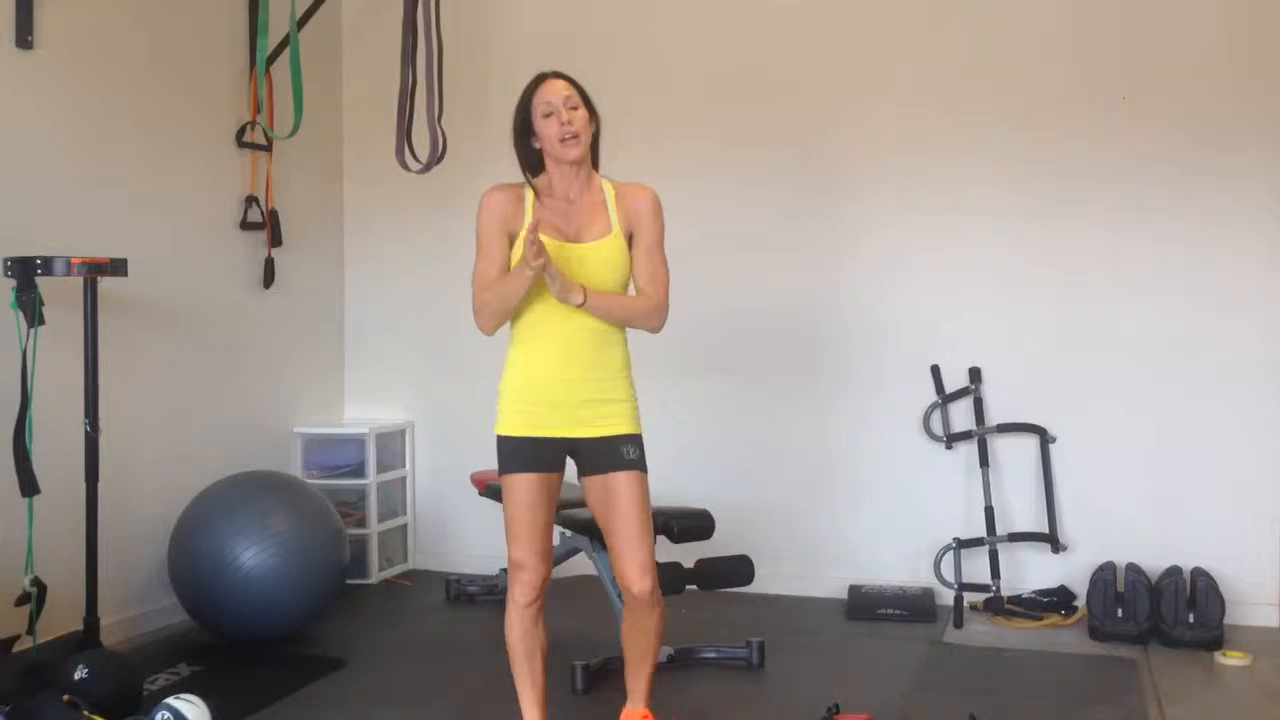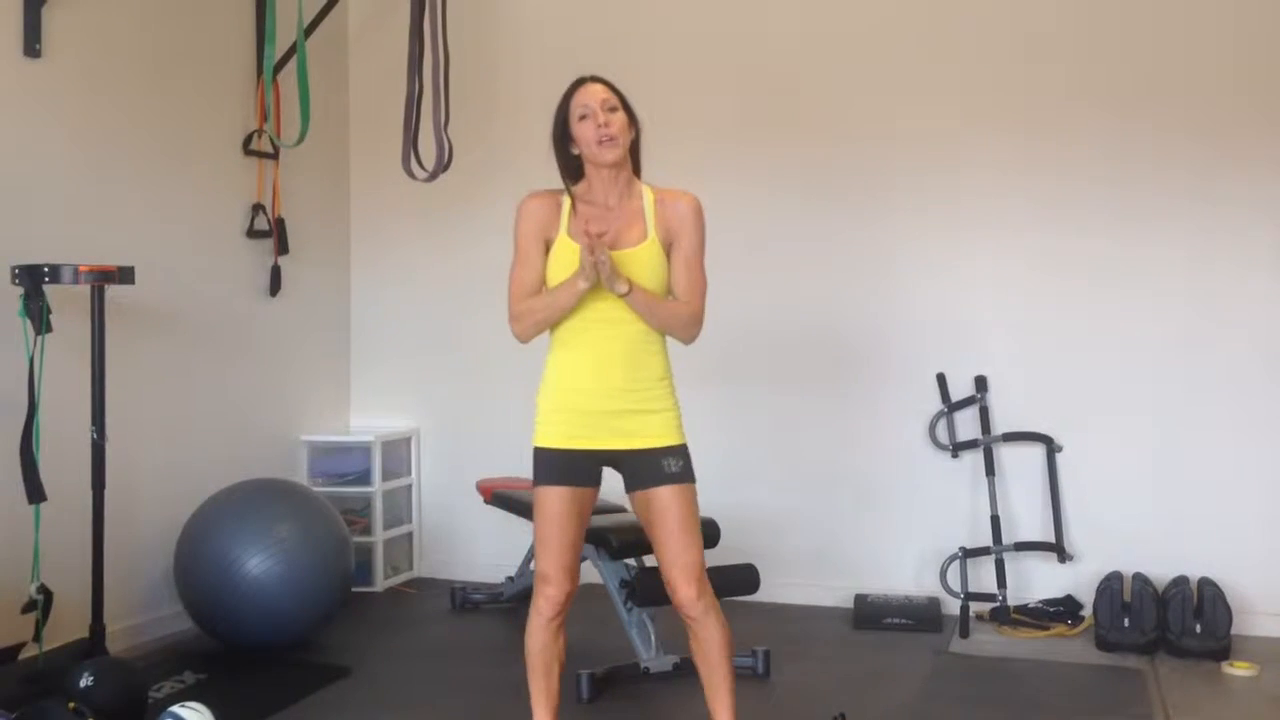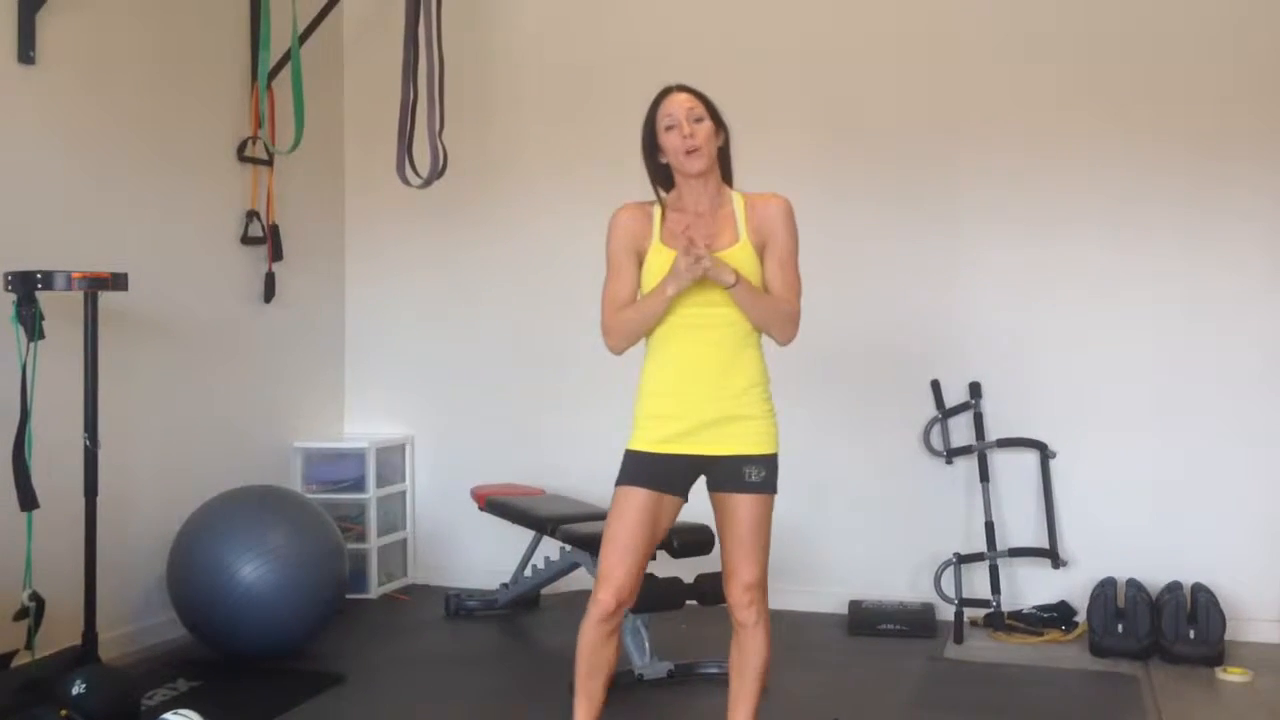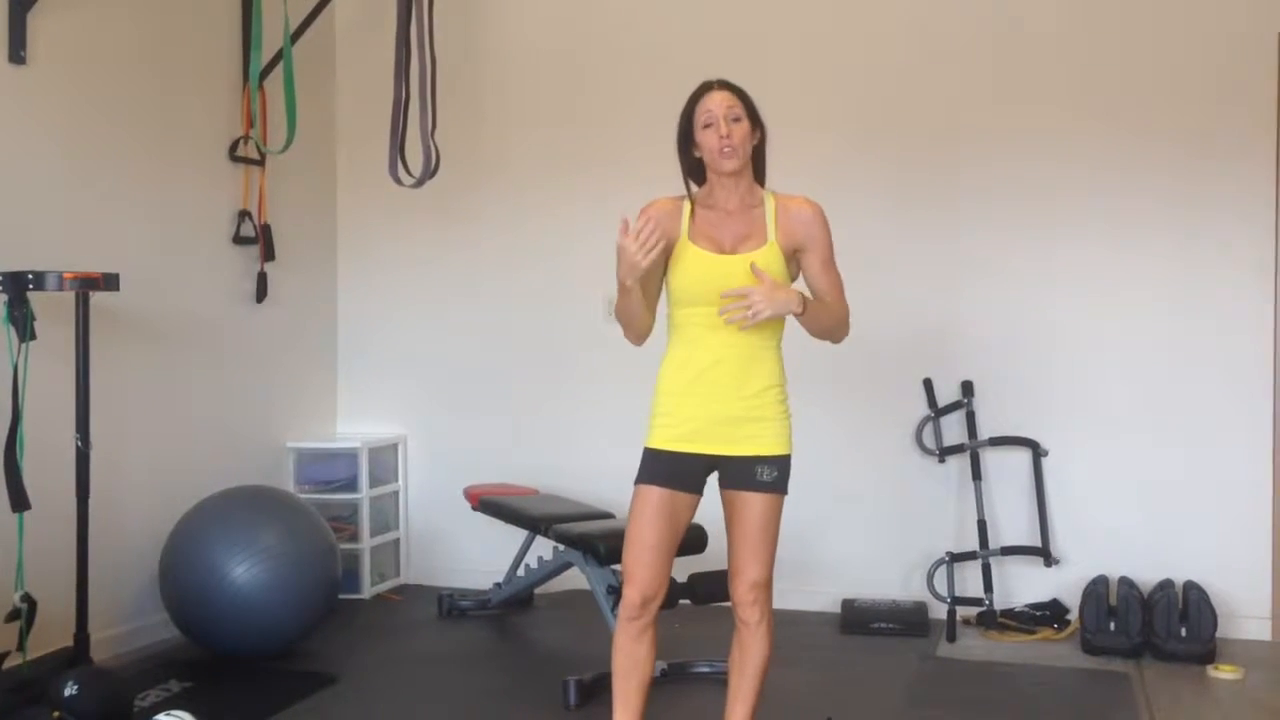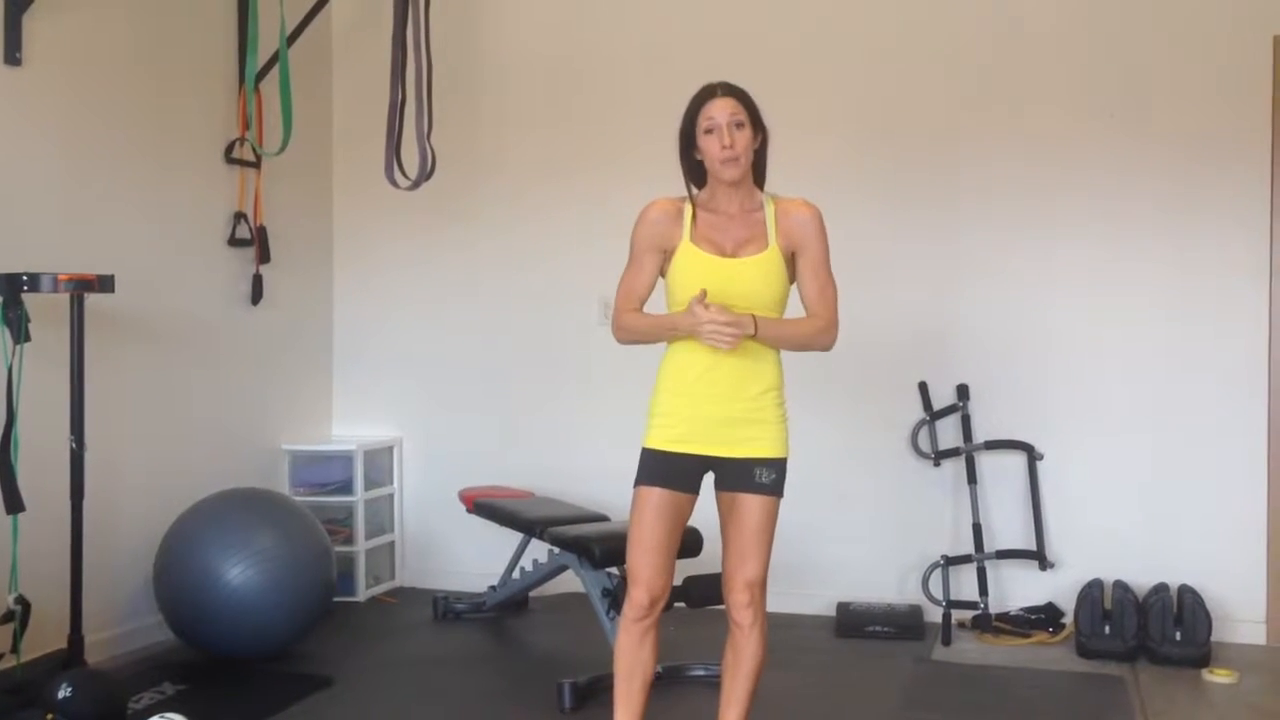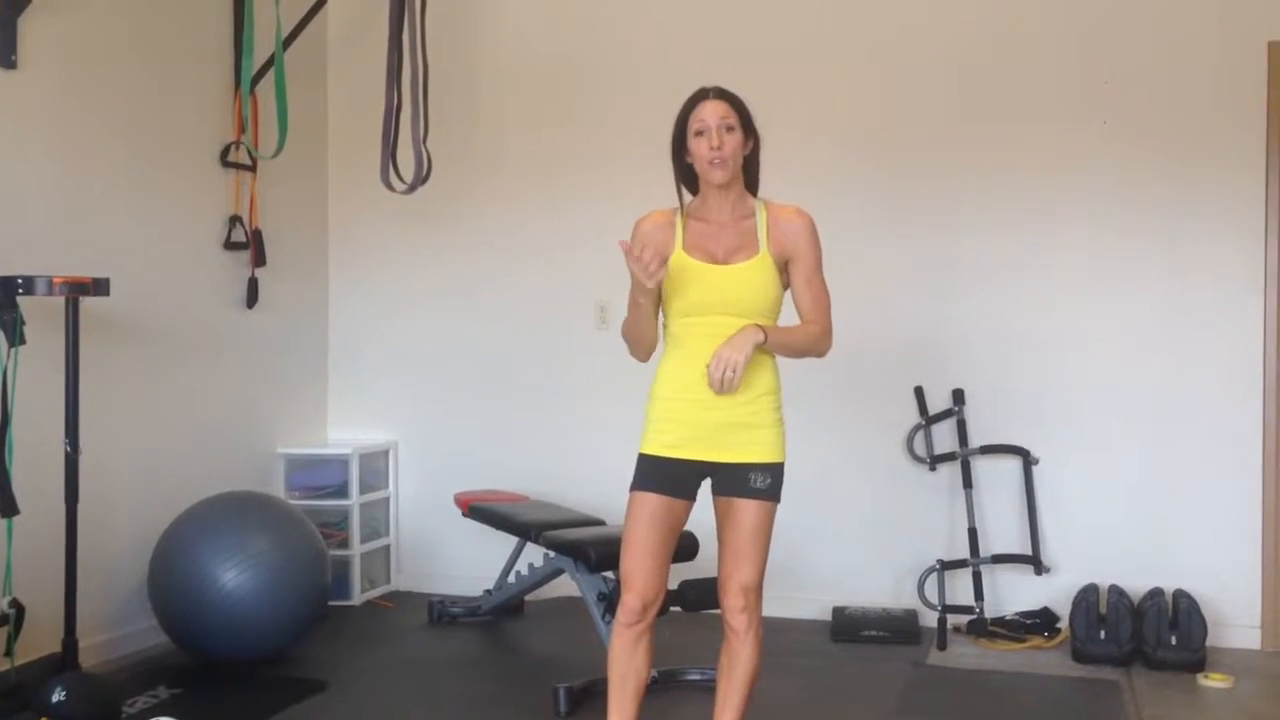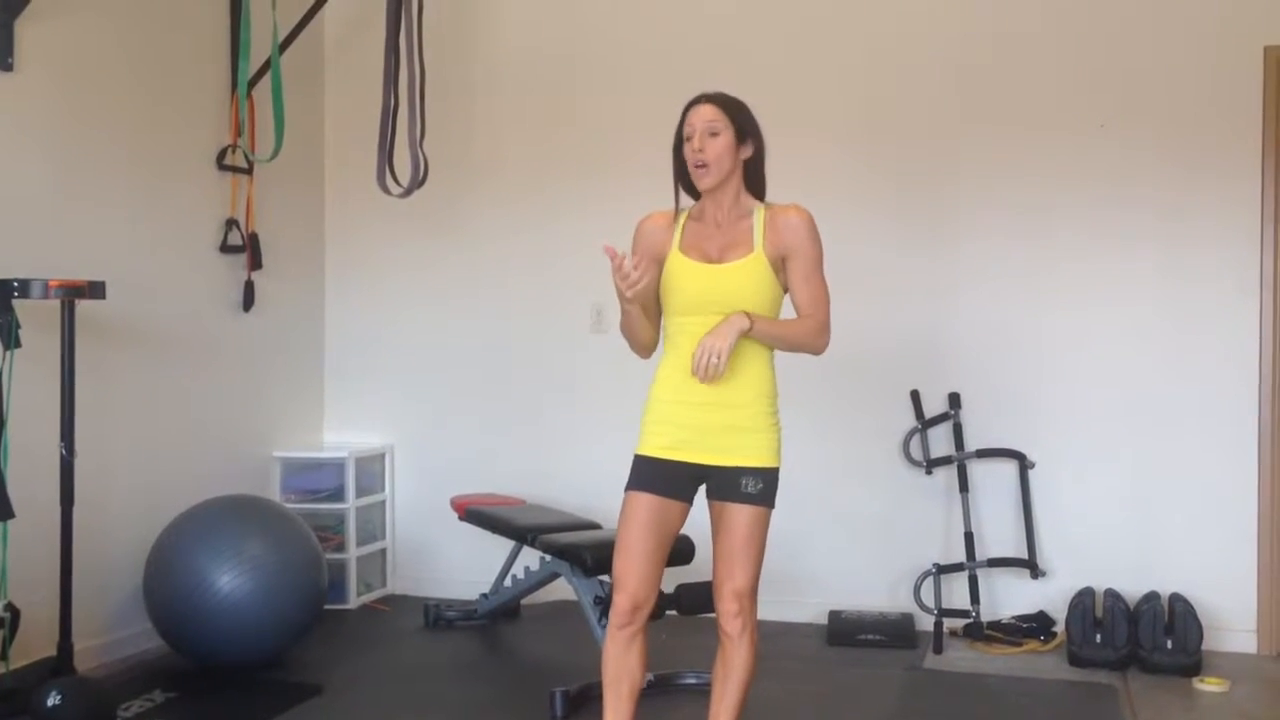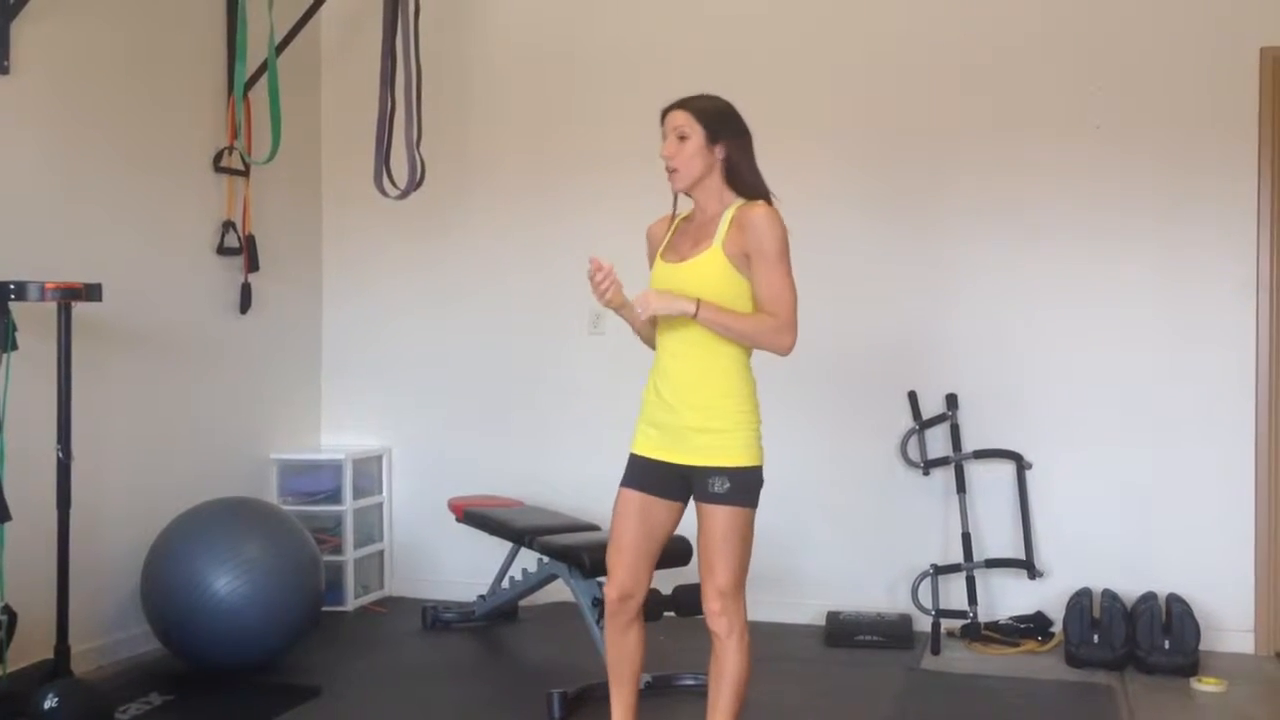
dt=0.5s
person 1, frame 1
left shoulder: (635, 202)
right shoulder: (505, 204)
left elbow: (654, 311)
right elbow: (487, 316)
left wrist: (573, 290)
right wrist: (528, 269)
left hip: (609, 413)
right hip: (530, 412)
left knee: (640, 583)
right knee: (527, 578)
person 1, frame 2
left shoulder: (676, 209)
right shoulder: (541, 211)
left elbow: (689, 322)
right elbow: (522, 322)
left wrist: (621, 281)
right wrist: (583, 279)
left hip: (651, 423)
right hip: (568, 423)
left knee: (691, 591)
right knee: (553, 592)
person 1, frame 3
left shoulder: (768, 213)
right shoulder: (634, 223)
left elbow: (786, 325)
right elbow: (615, 335)
left wrist: (724, 272)
right wrist: (676, 281)
left hip: (742, 429)
right hip: (661, 430)
left knee: (746, 599)
right knee: (609, 596)
person 1, frame 4
left shoulder: (798, 217)
right shoulder: (664, 217)
left elbow: (838, 325)
right elbow: (636, 332)
left wrist: (792, 303)
right wrist: (630, 279)
left hip: (758, 429)
right hip: (678, 425)
left knee: (751, 599)
right knee: (639, 595)
person 1, frame 5
left shoulder: (797, 220)
right shoulder: (662, 219)
left elbow: (823, 330)
right elbow: (623, 322)
left wrist: (747, 324)
right wrist: (686, 322)
left hip: (756, 431)
right hip: (676, 427)
left knee: (746, 600)
right knee: (643, 596)
person 1, frame 6
left shoulder: (788, 226)
right shoulder: (656, 230)
left elbow: (819, 336)
right elbow: (640, 348)
left wrist: (755, 334)
right wrist: (642, 294)
left hip: (751, 438)
right hip: (671, 434)
left knee: (740, 605)
right knee: (636, 601)
person 1, frame 7
left shoulder: (788, 225)
right shoulder: (657, 229)
left elbow: (816, 334)
right elbow: (643, 344)
left wrist: (742, 321)
right wrist: (628, 300)
left hip: (746, 441)
right hip: (667, 436)
left knee: (735, 610)
right knee: (627, 604)
person 1, frame 8
left shoulder: (755, 221)
right shoulder: (663, 232)
left elbow: (781, 334)
left wrist: (688, 303)
right wrist: (623, 305)
left hip: (724, 440)
right hip: (657, 436)
left knee: (721, 608)
right knee: (620, 595)
